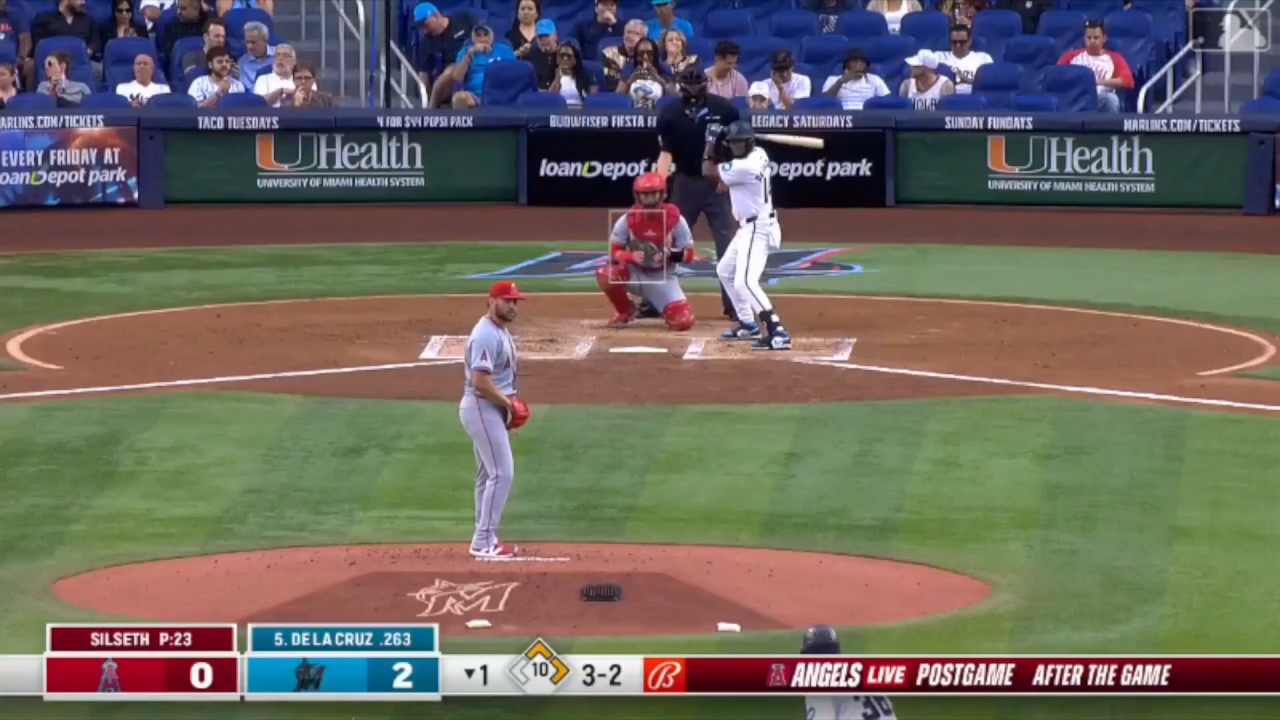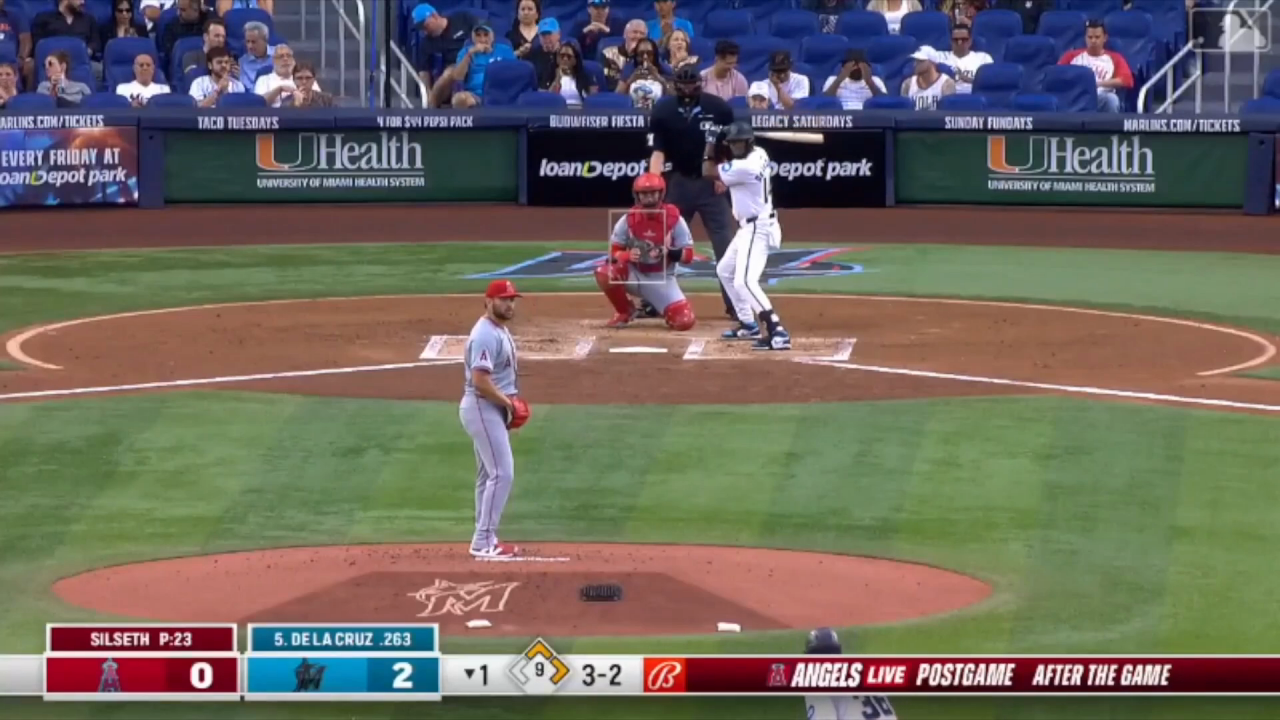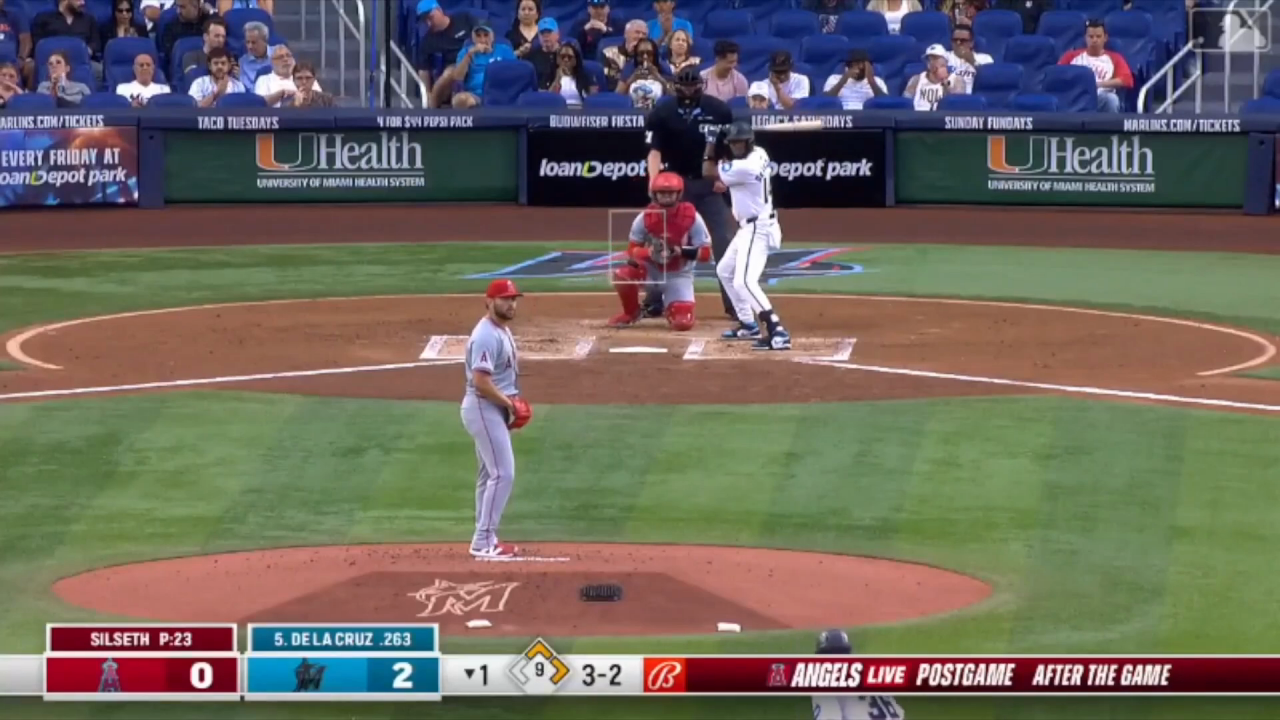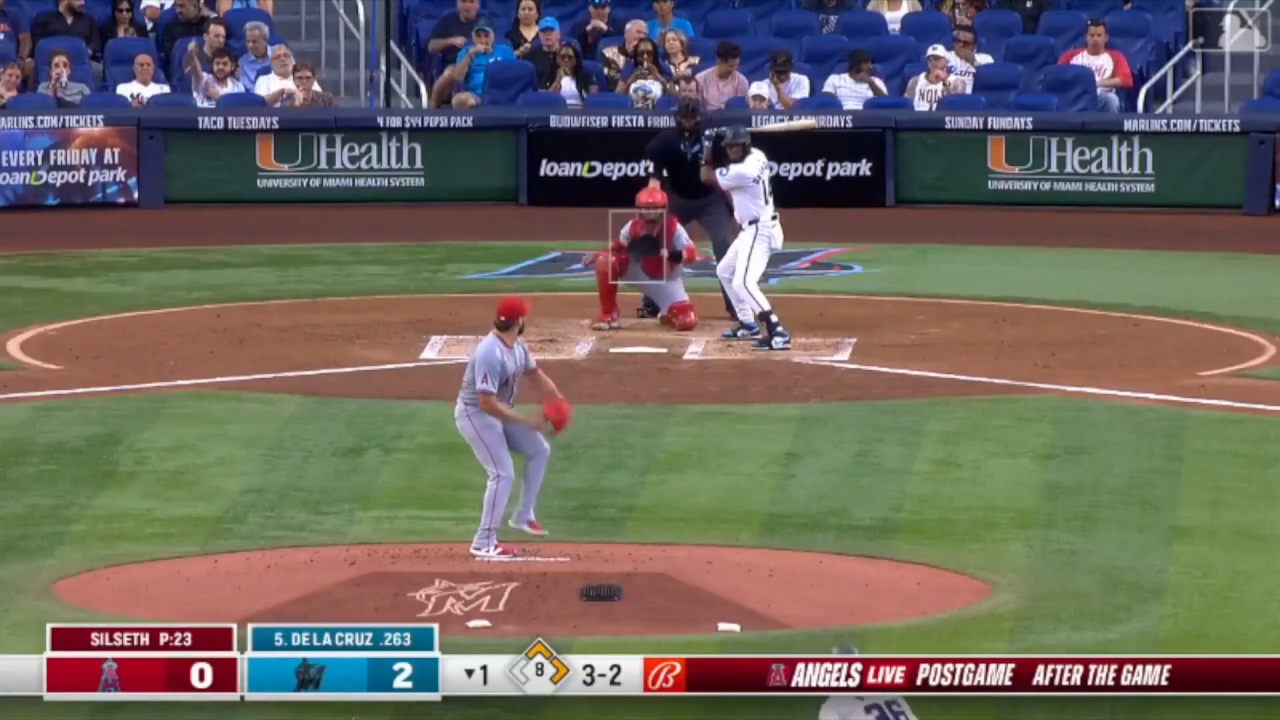
dt=0.7s
person 1, frame 1
left shoulder: (500, 330)
right shoulder: (486, 335)
right elbow: (480, 381)
left wrist: (510, 403)
right wrist: (510, 404)
left hip: (491, 409)
right hip: (482, 409)
left knee: (489, 475)
right knee: (502, 474)
left ankle: (485, 539)
right ankle: (483, 542)
person 1, frame 2
left shoulder: (500, 330)
right shoulder: (485, 335)
right elbow: (480, 381)
left wrist: (510, 403)
right wrist: (510, 403)
left hip: (492, 409)
right hip: (482, 409)
left knee: (489, 475)
right knee: (502, 474)
left ankle: (486, 539)
right ankle: (483, 542)
person 1, frame 3
left shoulder: (503, 330)
right shoulder: (486, 335)
right elbow: (481, 382)
left wrist: (513, 404)
right wrist: (511, 404)
left hip: (496, 409)
right hip: (485, 410)
left knee: (492, 474)
right knee: (503, 474)
left ankle: (486, 539)
right ankle: (482, 542)
person 1, frame 4
left shoulder: (517, 346)
right shoulder: (488, 353)
left elbow: (534, 373)
right elbow: (485, 402)
left wrist: (557, 399)
right wrist: (525, 420)
left hip: (500, 415)
right hip: (475, 416)
left knee: (540, 450)
right knee: (502, 473)
left ankle: (524, 516)
right ankle: (483, 541)
person 2, frame 1
left shoulder: (724, 108)
right shoulder: (670, 113)
right elbow: (666, 152)
left hip: (716, 182)
right hip: (685, 182)
left knee: (728, 242)
left ankle: (734, 304)
person 2, frame 2
left shoulder: (718, 107)
right shoulder: (663, 112)
right elbow: (658, 152)
left hip: (711, 182)
right hip: (679, 181)
left knee: (725, 242)
left ankle: (735, 303)
person 2, frame 3
left shoulder: (718, 109)
right shoulder: (662, 112)
right elbow: (655, 150)
right wrist: (654, 178)
left hip: (709, 183)
left knee: (723, 242)
left ankle: (734, 304)
right ankle: (654, 302)
person 2, frame 4
right shoulder: (664, 141)
right elbow: (655, 178)
left hip: (710, 199)
right hip: (677, 199)
left knee: (725, 245)
left ankle: (736, 305)
right ankle: (652, 302)
person 3, frame 1
left shoulder: (745, 167)
right shoulder: (758, 154)
left elbow: (708, 171)
right elbow: (731, 158)
left hip: (757, 229)
right hip: (749, 227)
left knee: (745, 281)
right knee: (725, 271)
left ankle: (777, 333)
right ankle: (748, 324)
person 3, frame 2
left shoulder: (745, 167)
right shoulder: (758, 154)
left elbow: (708, 171)
right elbow: (729, 161)
right wrist: (721, 147)
left hip: (757, 229)
right hip: (749, 227)
left knee: (744, 281)
right knee: (725, 271)
left ankle: (778, 332)
right ankle: (749, 324)
person 3, frame 3
left shoulder: (744, 168)
right shoulder: (759, 154)
right elbow: (729, 162)
left hip: (758, 229)
right hip: (750, 227)
left knee: (744, 281)
right knee: (725, 271)
left ankle: (777, 332)
right ankle: (748, 324)
person 3, frame 4
left shoulder: (743, 171)
right shoulder: (756, 156)
left elbow: (707, 178)
right elbow: (726, 167)
left wrist: (707, 146)
right wrist: (717, 143)
left hip: (760, 231)
right hip: (752, 229)
left knee: (743, 282)
right knee: (725, 271)
left ankle: (777, 333)
right ankle: (749, 325)
person 4, frame 1
left shoulder: (675, 219)
right shoulder: (627, 219)
left elbow: (689, 255)
right elbow: (613, 252)
left wrist: (669, 254)
right wrist: (632, 256)
left hip: (663, 279)
right hip: (635, 275)
left knee: (683, 321)
right knee: (605, 274)
left ankle: (657, 305)
right ankle: (626, 312)
person 4, frame 2
left shoulder: (674, 219)
right shoulder: (627, 220)
left elbow: (688, 256)
right elbow: (613, 253)
left wrist: (666, 252)
right wrist: (628, 256)
left hip: (662, 279)
right hip: (634, 276)
left knee: (684, 321)
right knee: (604, 272)
left ankle: (657, 307)
right ankle: (626, 312)
person 4, frame 3
left shoulder: (691, 218)
right shoulder: (645, 218)
left elbow: (705, 254)
right elbow: (631, 250)
left wrist: (679, 251)
right wrist: (648, 253)
left hip: (679, 276)
right hip: (651, 270)
left knee: (683, 323)
right knee: (622, 274)
left ankle: (671, 308)
right ankle: (631, 313)
person 4, frame 4
left shoulder: (674, 229)
right shoulder: (633, 227)
left elbow: (691, 255)
right elbow: (620, 245)
left wrist: (665, 253)
right wrist: (596, 257)
left hip: (666, 282)
right hip: (639, 274)
left knee: (686, 323)
right knee: (604, 260)
left ankle: (668, 314)
right ankle: (609, 315)
